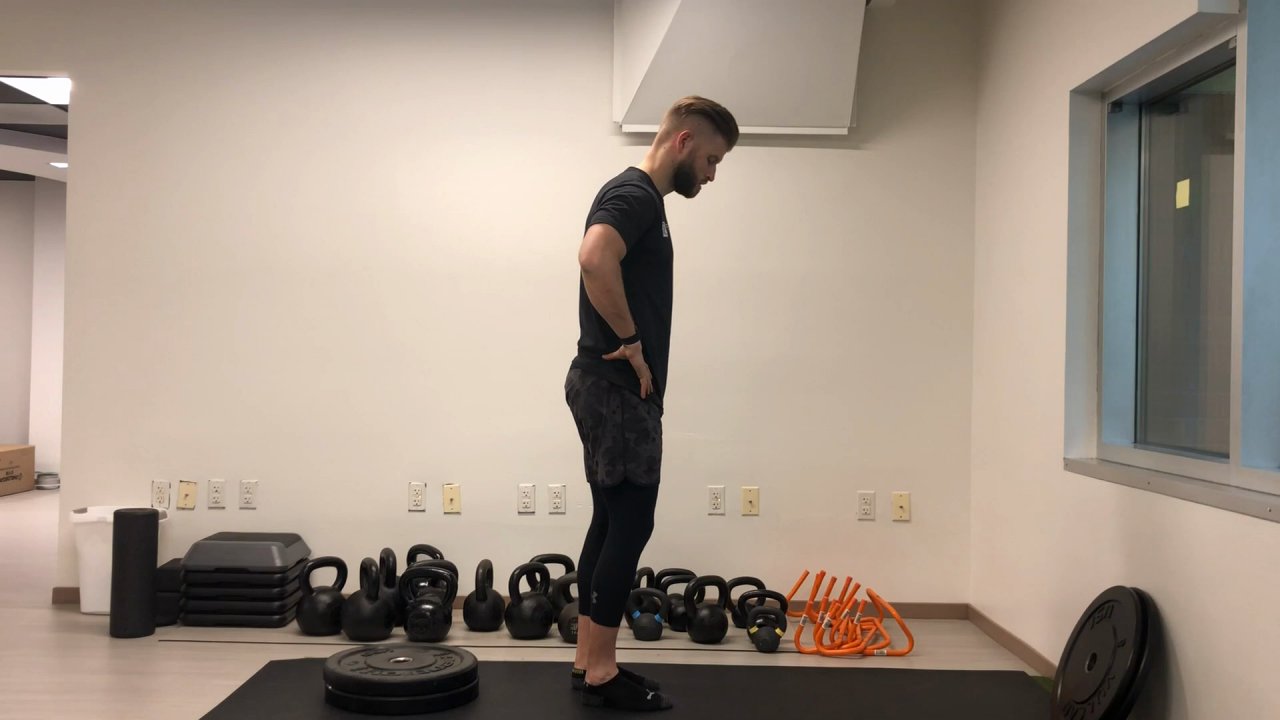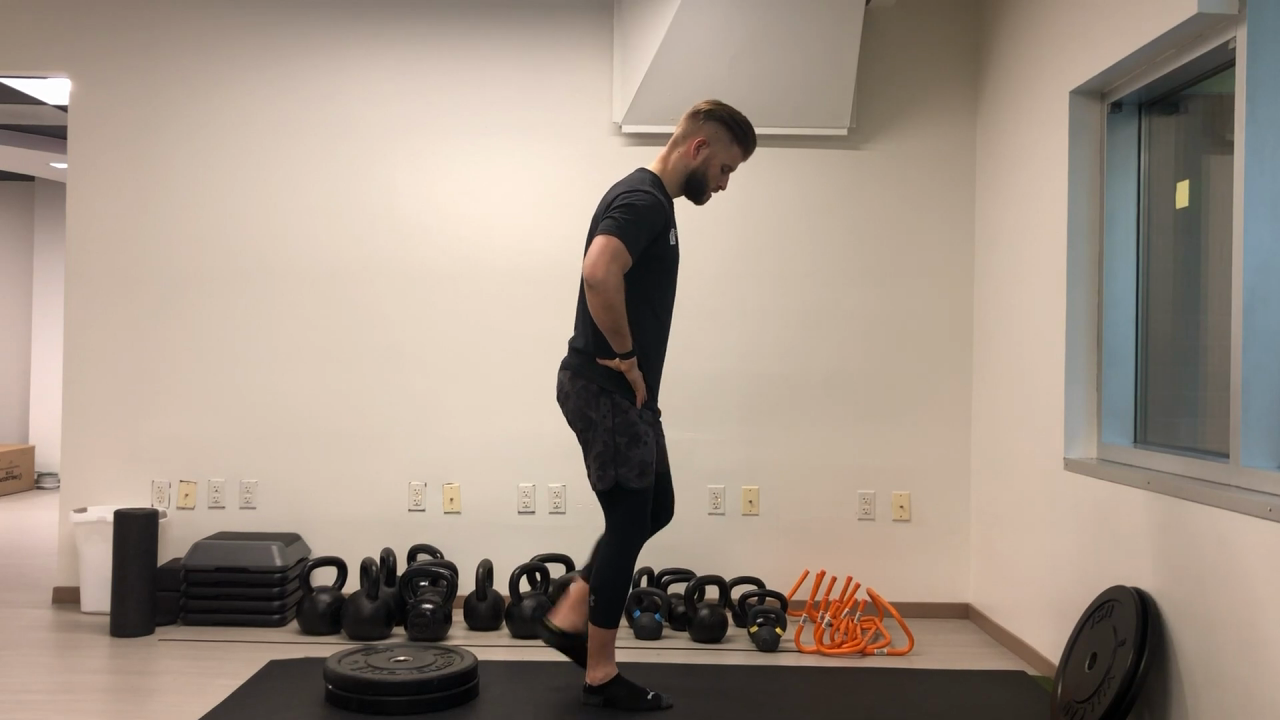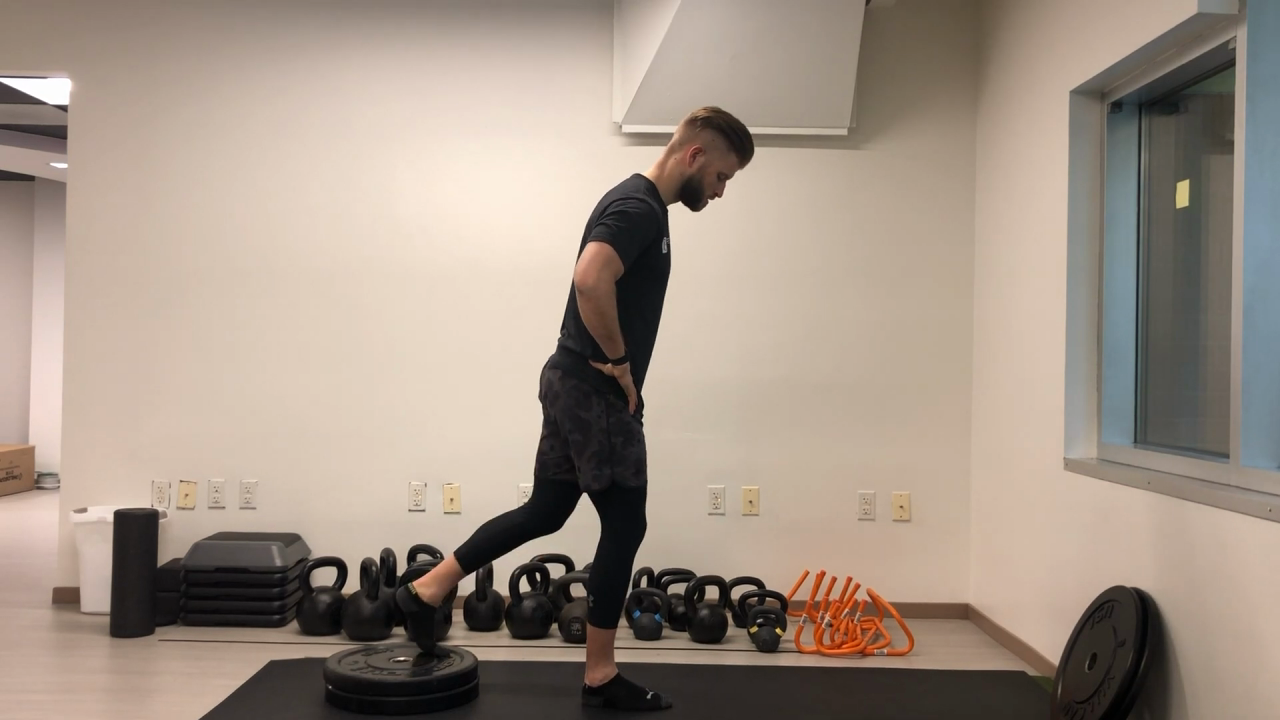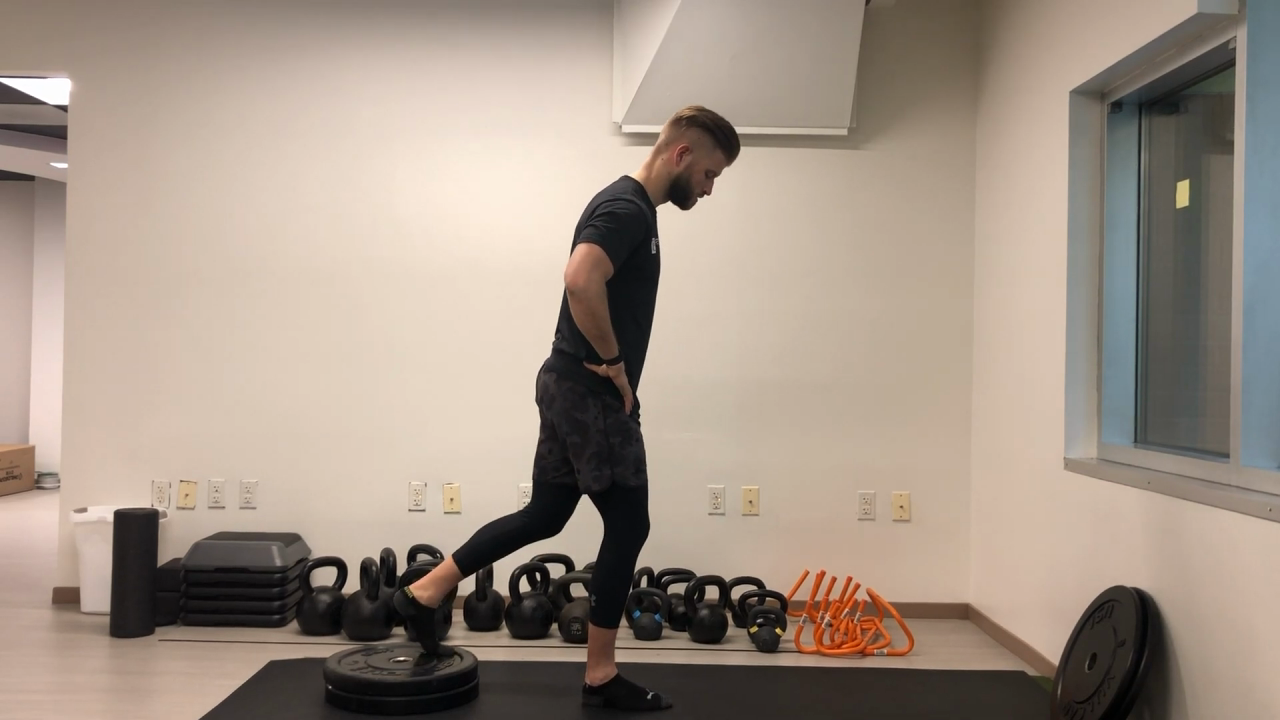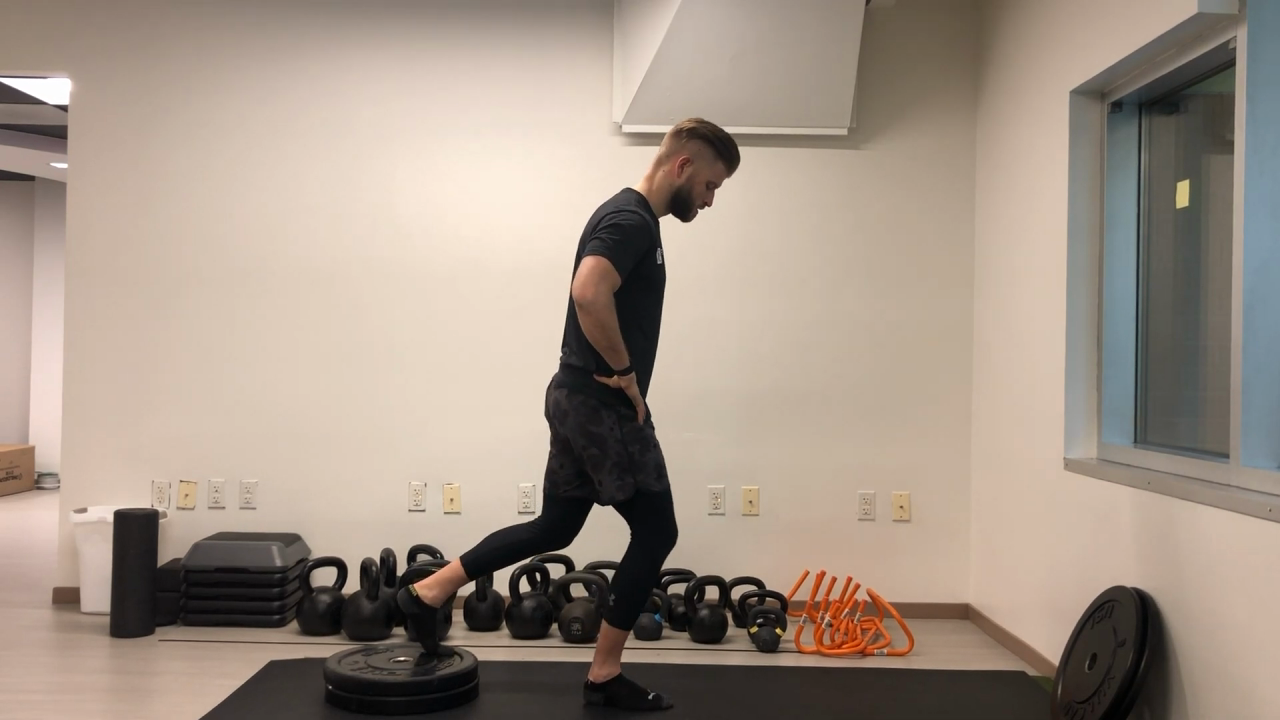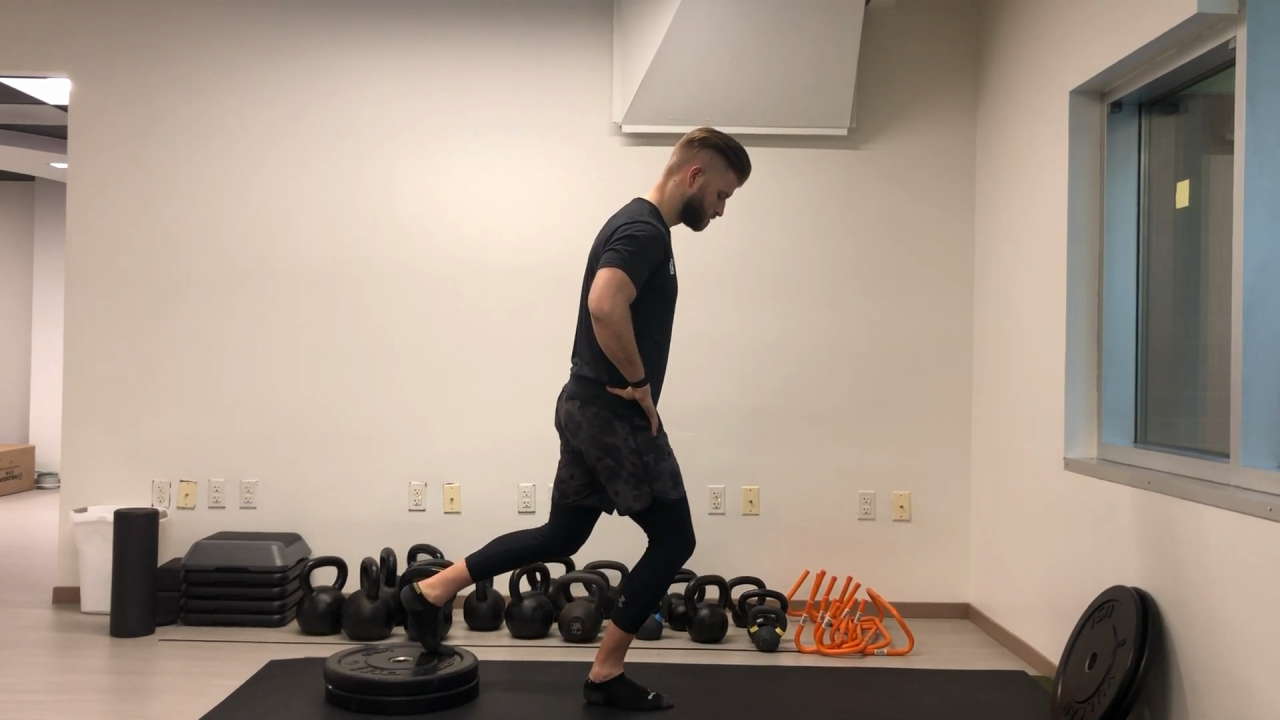
dt=0.7s
person 1, frame 1
left shoulder: (642, 198)
right shoulder: (632, 193)
right elbow: (594, 258)
right wrist: (631, 343)
left hip: (613, 385)
right hip: (616, 385)
left knee: (612, 521)
right knee: (631, 523)
left ankle: (588, 660)
right ankle: (601, 673)
person 1, frame 2
left shoulder: (651, 200)
right shoulder: (642, 199)
right elbow: (599, 274)
right wrist: (626, 356)
left hip: (614, 388)
right hip: (605, 386)
left knee: (654, 509)
right knee: (630, 522)
left ankle: (569, 617)
right ankle: (600, 673)
person 1, frame 3
left shoulder: (643, 206)
right shoulder: (637, 207)
right elbow: (591, 279)
right wrist: (619, 362)
left hip: (576, 383)
right hip: (594, 389)
left knee: (546, 509)
right knee: (624, 525)
left ankle: (425, 591)
right ankle: (600, 675)
person 1, frame 4
left shoulder: (631, 206)
right shoulder: (626, 208)
right elbow: (581, 281)
right wrist: (613, 363)
left hip: (571, 386)
right hip: (590, 392)
left knee: (546, 514)
right knee: (628, 526)
left ankle: (424, 593)
right ankle: (600, 675)
person 1, frame 5
left shoulder: (631, 218)
right shoulder: (630, 220)
right elbow: (589, 292)
right wrist: (625, 373)
left hip: (579, 396)
right hip: (600, 404)
left knee: (555, 525)
right knee: (655, 531)
left ankle: (427, 593)
right ankle: (605, 676)
person 1, frame 6
left shoulder: (639, 225)
right shoulder: (644, 231)
right elbow: (605, 307)
right wrist: (639, 383)
left hip: (588, 406)
right hip: (613, 414)
left knee: (561, 535)
right knee: (673, 539)
left ankle: (431, 591)
right ankle: (606, 675)
